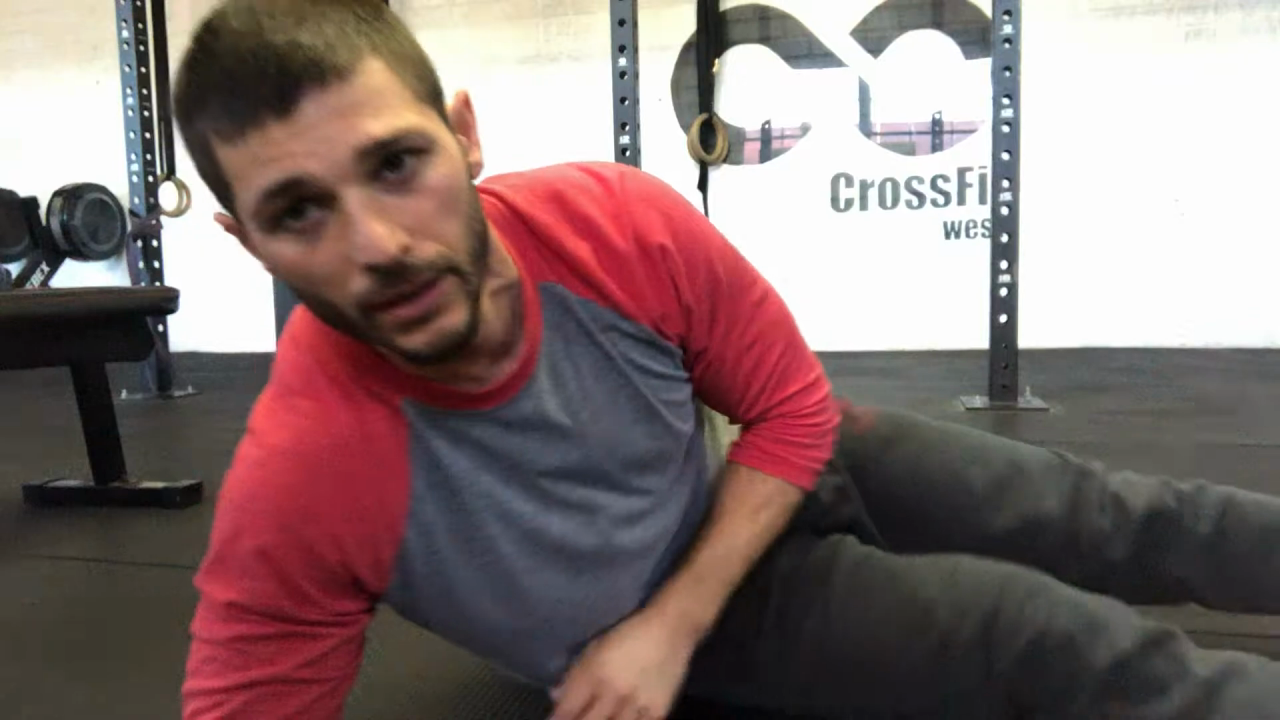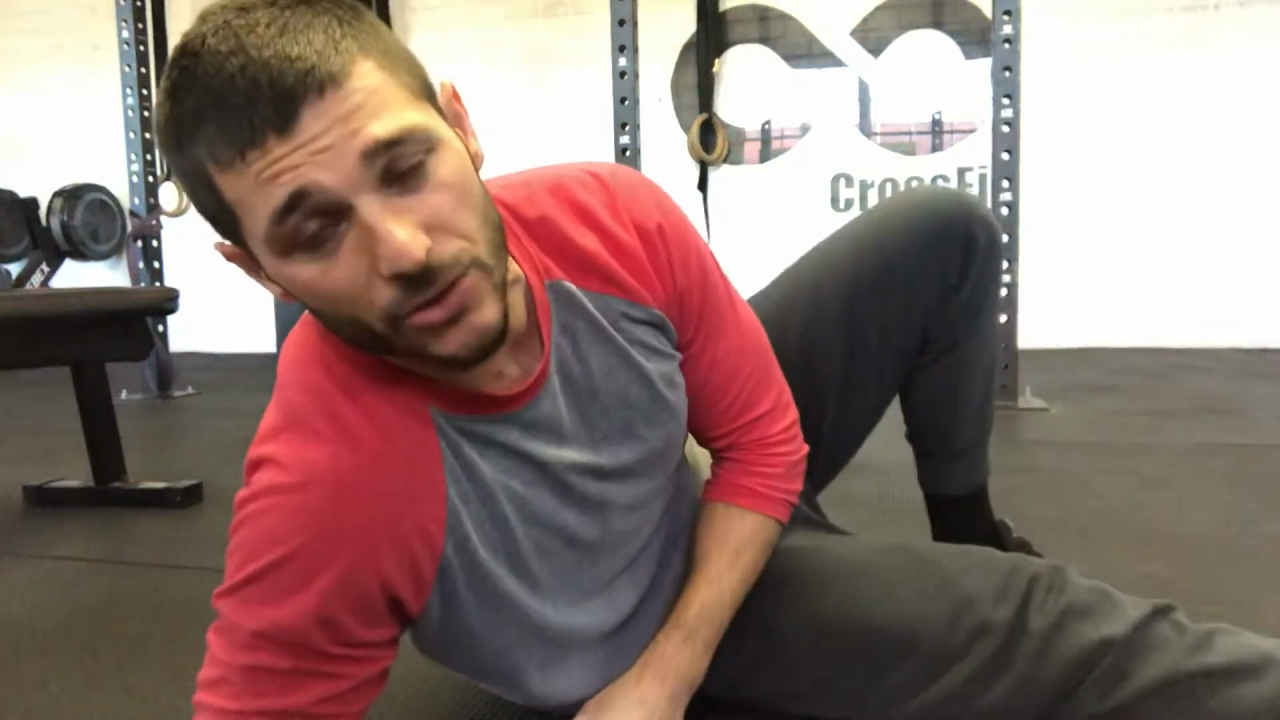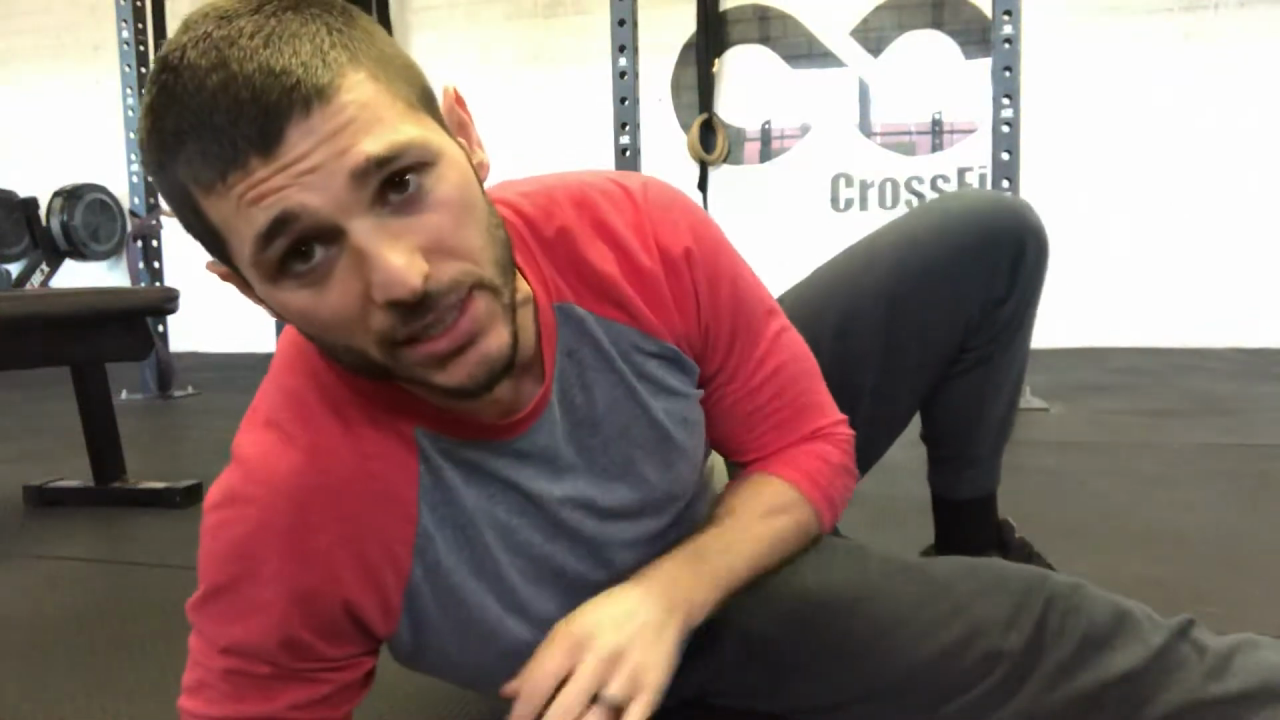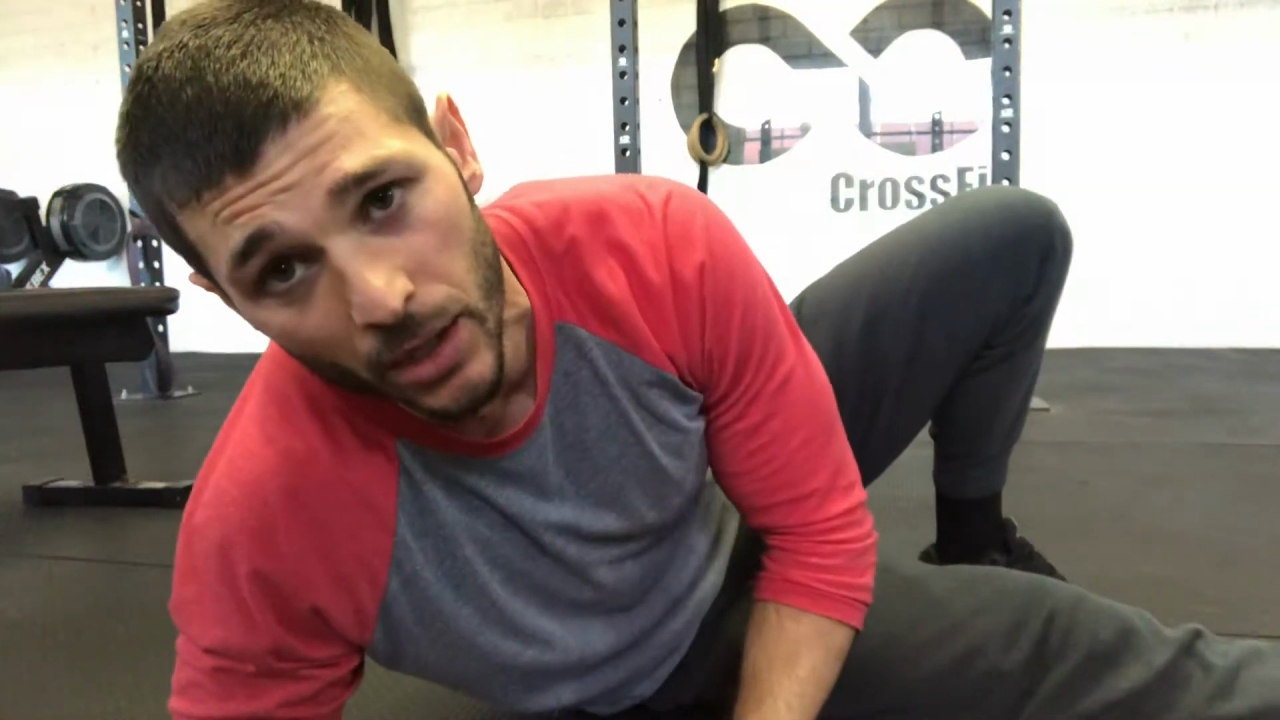
dt=0.7s
person 1, frame 1
left shoulder: (621, 224)
right shoulder: (296, 486)
left elbow: (797, 409)
left wrist: (677, 625)
left hip: (765, 483)
right hip: (636, 627)
left knee: (1113, 524)
person 1, frame 2
left shoulder: (611, 217)
right shoulder: (313, 498)
left elbow: (761, 443)
left hip: (730, 517)
right hip: (646, 606)
left knee: (942, 233)
left ankle: (965, 529)
person 1, frame 3
left shoulder: (634, 231)
right shoulder: (284, 511)
left elbow: (810, 447)
left wrist: (664, 595)
left hip: (736, 526)
left knee: (991, 239)
left ankle: (970, 540)
person 1, frame 4
left shoulder: (661, 246)
right shoulder: (260, 528)
left elbow: (823, 536)
left hip: (767, 534)
left knee: (1013, 237)
left ankle: (974, 545)
